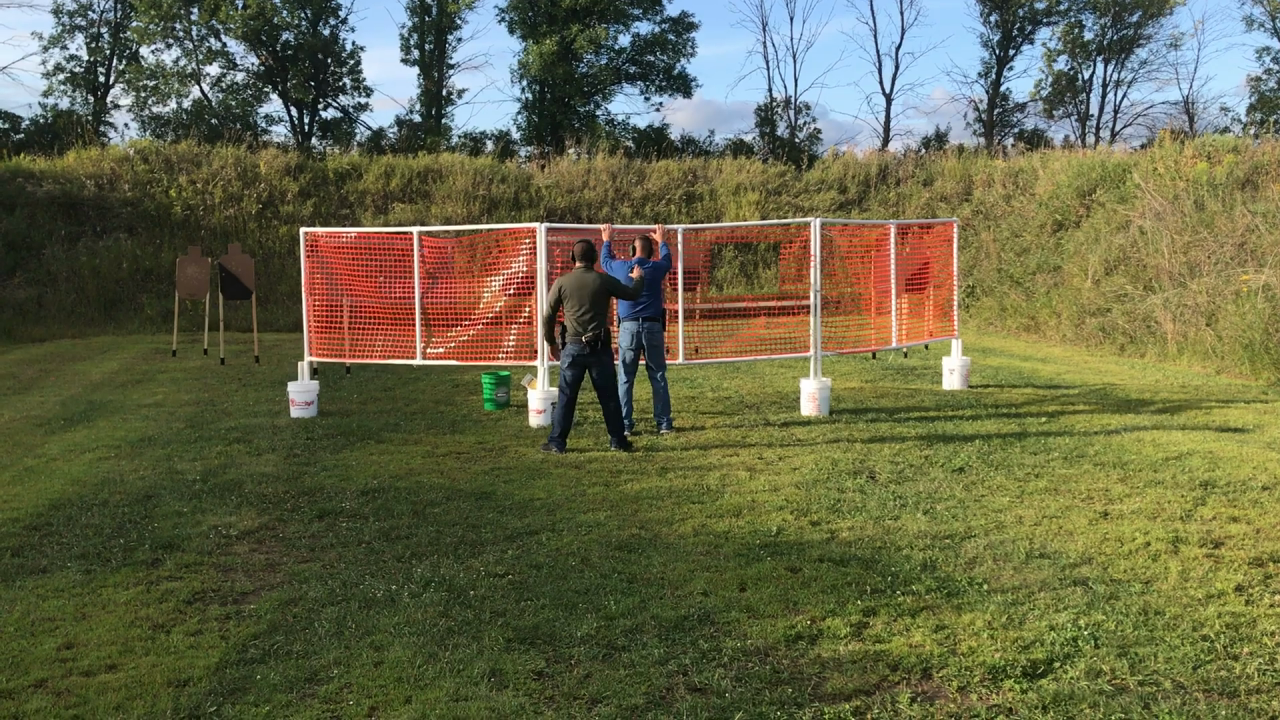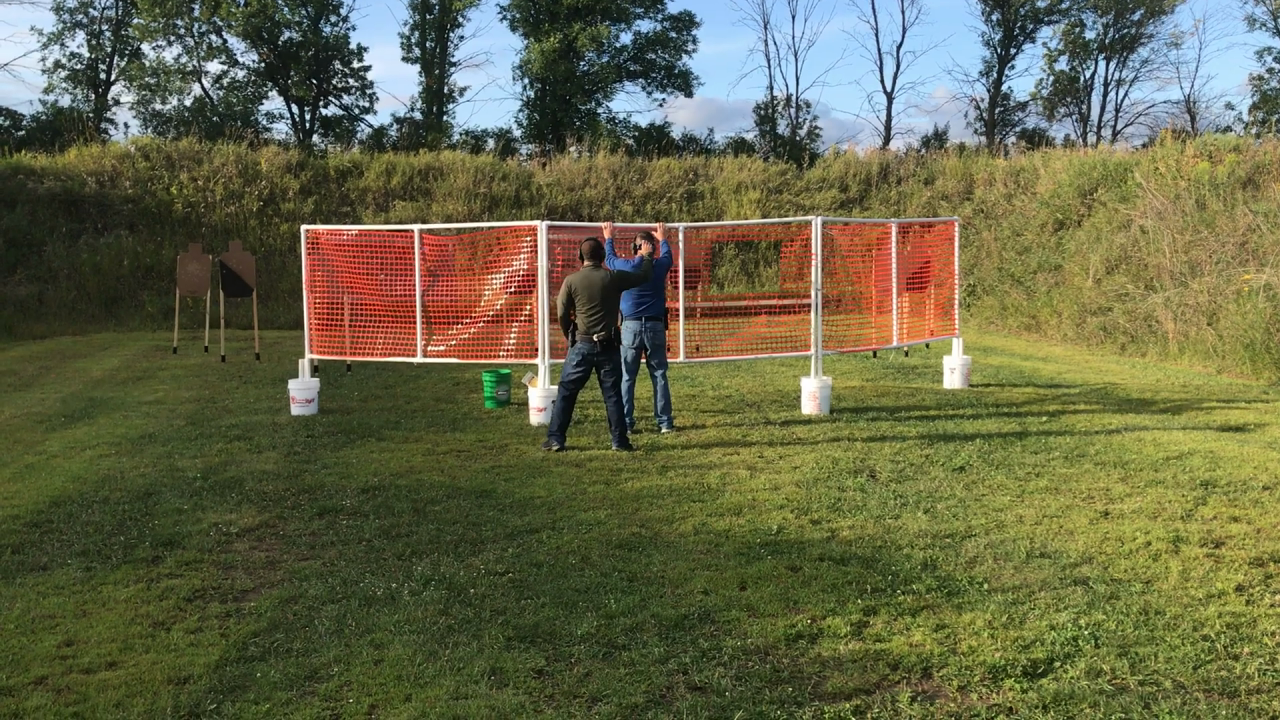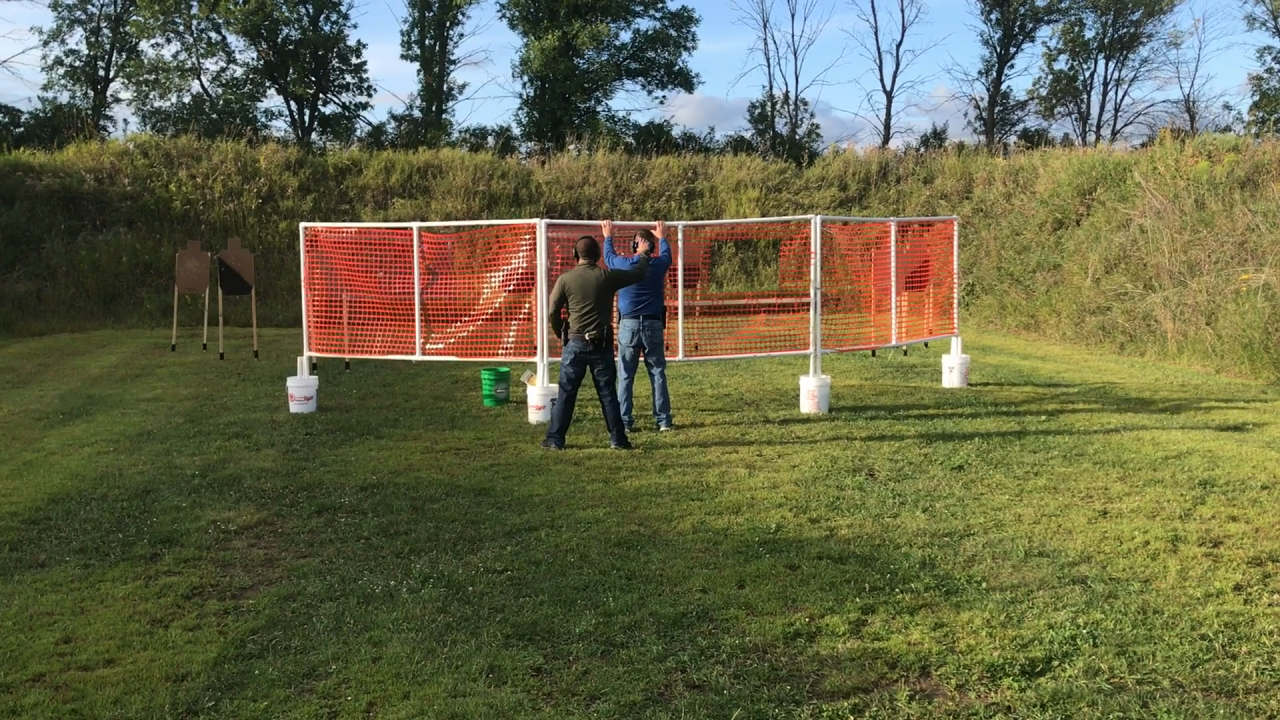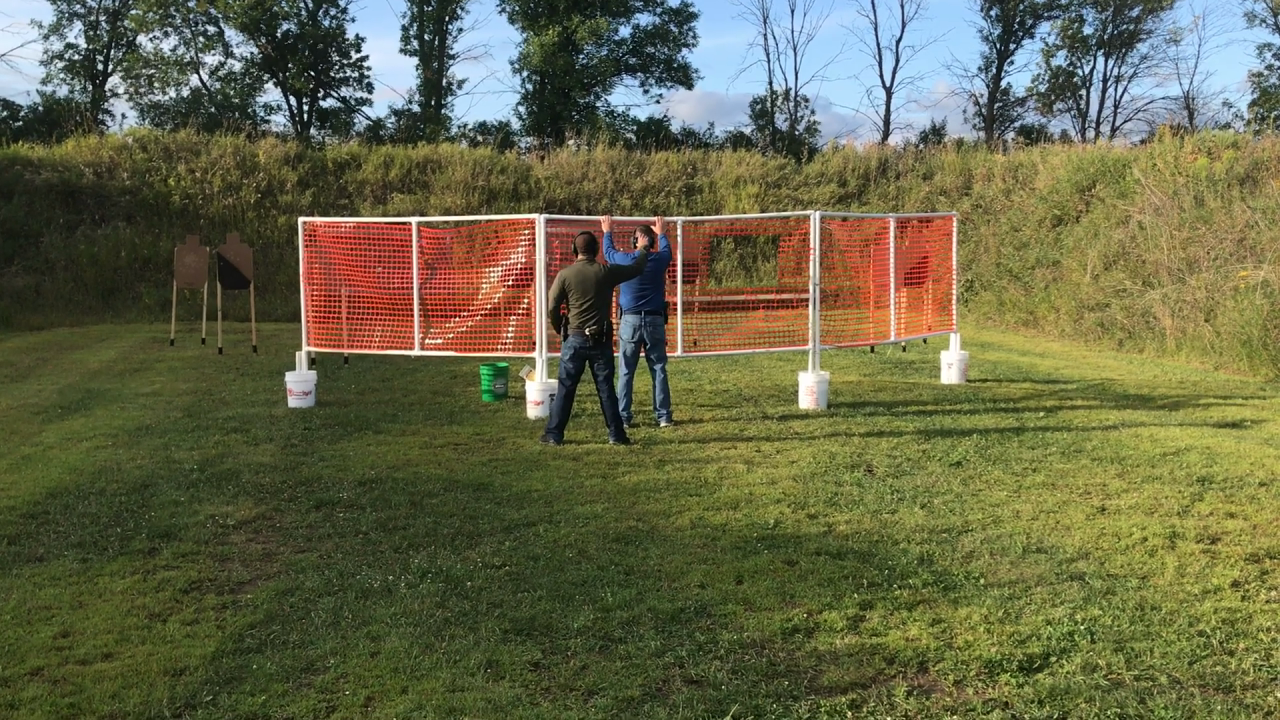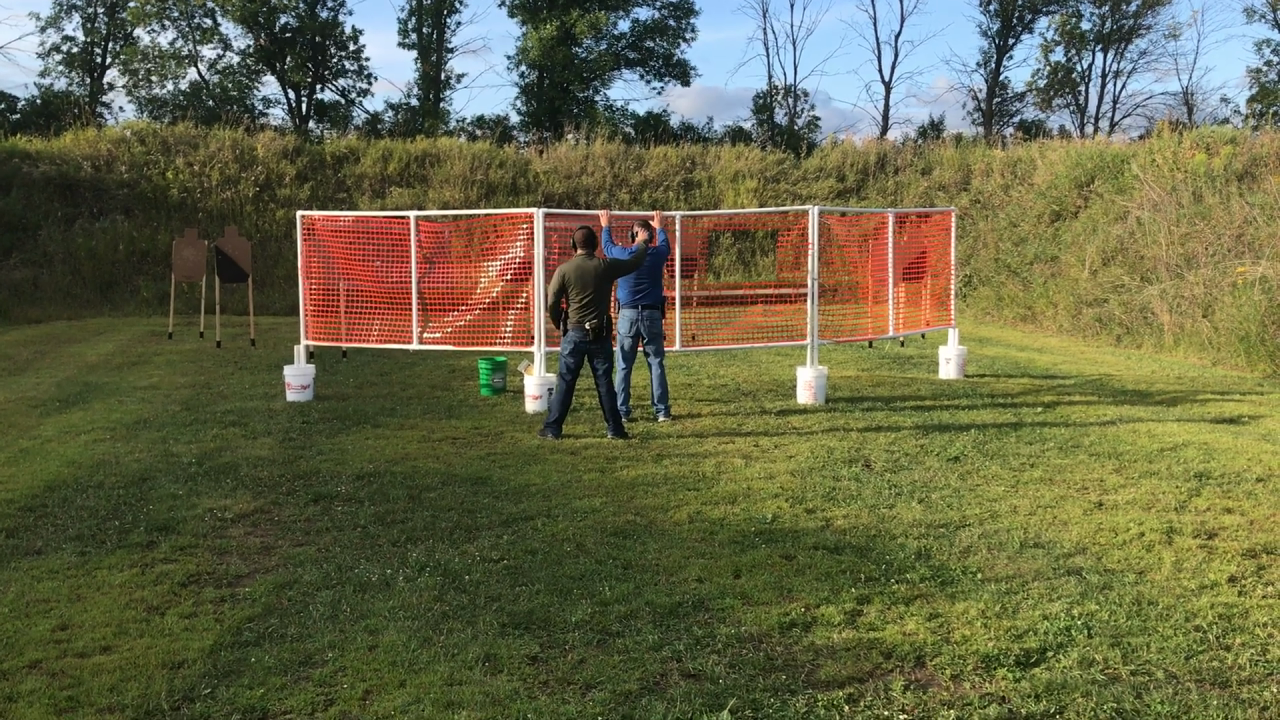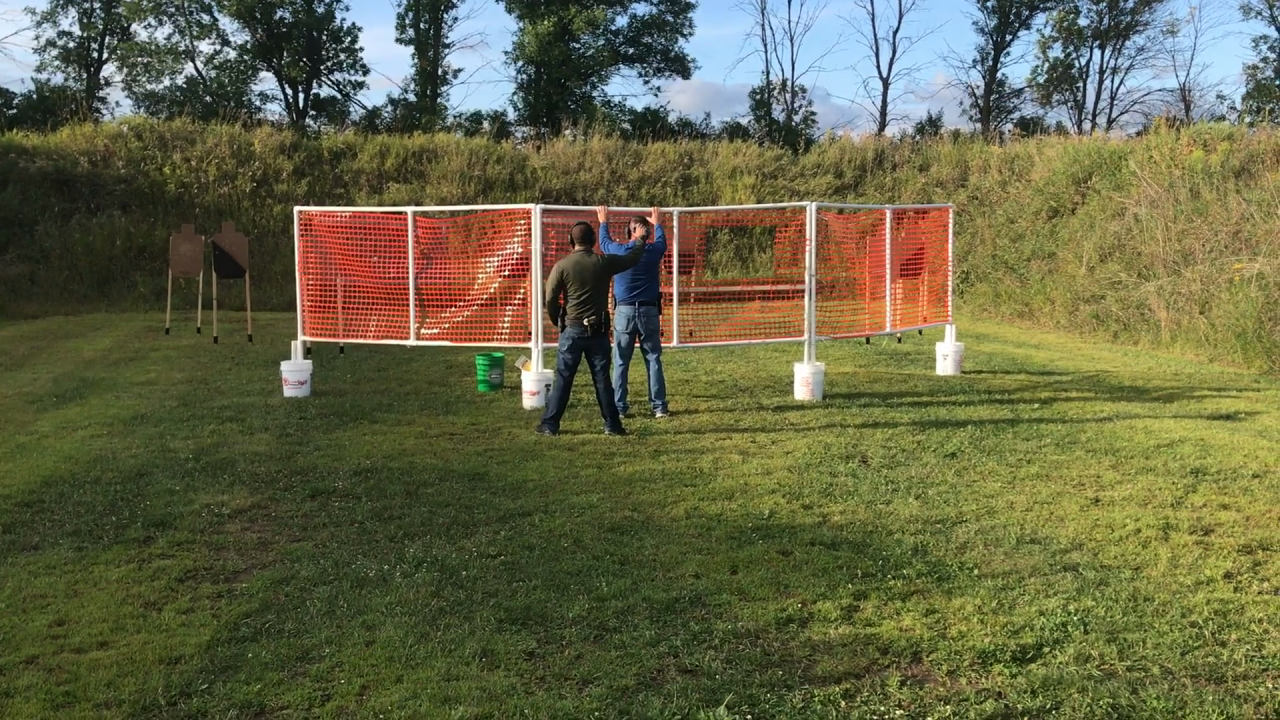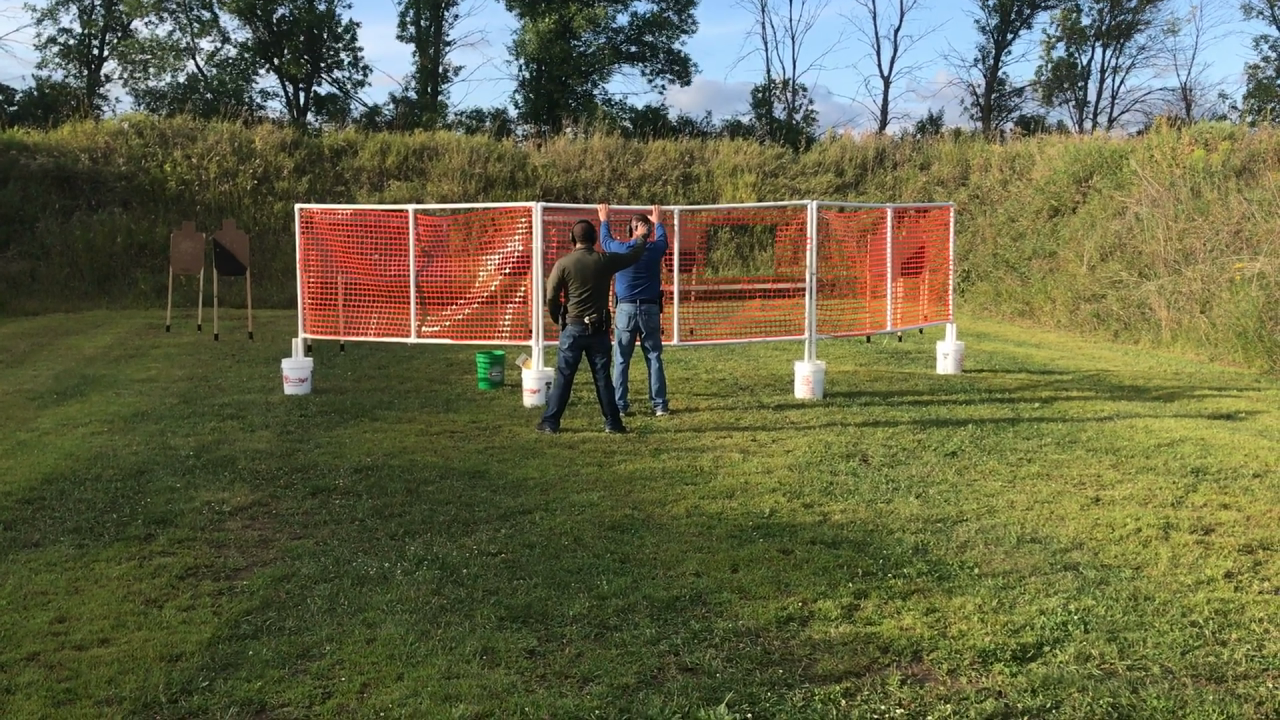
dt=0.4s
person 1, frame 1
left shoulder: (562, 282)
right shoulder: (604, 280)
left elbow: (548, 315)
right elbow: (633, 295)
left wrist: (551, 342)
right wrist: (638, 279)
left hip: (572, 346)
right hip: (599, 347)
left knee: (566, 398)
right knee: (609, 397)
left ankle: (557, 443)
right ankle: (618, 441)
person 1, frame 2
left shoulder: (571, 280)
right shoulder: (613, 277)
left elbow: (562, 314)
right elbow: (644, 276)
left wrist: (571, 336)
right wrist: (647, 256)
left hip: (582, 345)
right hip: (608, 345)
left knee: (566, 393)
right knee: (613, 395)
left ankle: (555, 438)
right ankle: (619, 441)
person 1, frame 3
left shoulder: (565, 279)
right shoulder: (607, 276)
left elbow: (553, 312)
right elbow: (638, 273)
left wrist: (561, 334)
right wrist: (644, 254)
left hip: (575, 343)
right hip: (601, 345)
left knee: (566, 394)
right knee: (608, 394)
left ankle: (555, 439)
right ankle: (618, 439)
person 1, frame 4
left shoulder: (565, 274)
right shoulder: (606, 272)
left elbow: (552, 307)
right elbow: (637, 268)
left wrist: (560, 330)
right wrist: (644, 249)
left hip: (574, 339)
right hip: (601, 339)
left knee: (565, 389)
right knee: (606, 389)
left ankle: (554, 434)
right ankle: (616, 434)
person 1, frame 5
left shoulder: (564, 269)
right shoulder: (606, 266)
left elbow: (552, 303)
right elbow: (635, 262)
left wrist: (560, 325)
right wrist: (643, 244)
left hip: (574, 333)
right hip: (600, 334)
left knee: (564, 383)
right knee: (605, 383)
left ankle: (552, 428)
right ankle: (614, 429)
person 1, frame 6
left shoulder: (562, 266)
right shoulder: (604, 263)
left elbow: (550, 299)
right elbow: (633, 258)
left wrist: (557, 321)
right wrist: (641, 241)
left hip: (572, 330)
right hip: (598, 331)
left knee: (562, 380)
right knee: (602, 379)
left ankle: (550, 424)
right ankle: (612, 425)
person 1, frame 7
left shoulder: (563, 264)
right shoulder: (605, 261)
left elbow: (551, 297)
right elbow: (634, 255)
left wrist: (558, 320)
right wrist: (642, 239)
left hip: (572, 328)
right hip: (599, 329)
left knee: (563, 378)
right knee: (603, 378)
left ankle: (550, 423)
right ankle: (612, 423)
person 2, frame 1
left shoulder: (621, 267)
right shoulder: (657, 268)
left elbow: (605, 261)
right elbow: (667, 259)
left wrist: (606, 241)
right wrist: (662, 241)
left hip: (629, 327)
right hip: (653, 326)
left knee: (625, 379)
right knee: (658, 377)
left ankle: (625, 424)
right ankle: (664, 423)
person 2, frame 2
left shoulder: (624, 266)
right shoulder: (660, 265)
left elbow: (609, 258)
right elbow: (667, 255)
left wrist: (608, 239)
right wrist: (662, 239)
left hip: (631, 326)
right hip: (655, 325)
left knee: (627, 377)
right knee: (659, 375)
left ankle: (625, 423)
right ankle: (665, 422)
person 2, frame 3
left shoulder: (623, 264)
right shoulder: (658, 264)
left elbow: (608, 256)
right elbow: (666, 254)
left wrist: (608, 237)
right wrist: (662, 237)
left hip: (629, 324)
right hip: (653, 324)
left knee: (626, 376)
right knee: (658, 374)
left ankle: (624, 421)
right ankle: (663, 420)
person 2, frame 4
left shoulder: (624, 259)
right shoulder: (660, 259)
left elbow: (608, 251)
right elbow: (666, 249)
left wrist: (607, 232)
right wrist: (661, 233)
left hip: (631, 320)
right hip: (655, 319)
left knee: (626, 372)
right knee: (659, 369)
left ankle: (623, 416)
right ankle: (663, 416)
person 2, frame 5
left shoulder: (622, 254)
right shoulder: (658, 254)
left elbow: (607, 245)
right elbow: (665, 244)
left wrist: (605, 226)
right wrist: (659, 227)
left hip: (628, 314)
right hip: (652, 314)
left knee: (624, 366)
right knee: (656, 364)
left ankle: (621, 411)
right ankle: (662, 411)
person 2, frame 6
left shoulder: (618, 251)
right shoulder: (654, 250)
left elbow: (604, 241)
right elbow: (661, 240)
left wrist: (603, 222)
right wrist: (657, 223)
left hip: (624, 311)
right hip: (649, 310)
left knee: (621, 362)
right knee: (653, 360)
left ankle: (619, 407)
right ankle: (659, 406)
person 2, frame 7
left shoulder: (620, 249)
right shoulder: (656, 249)
left elbow: (605, 240)
right elbow: (663, 239)
left wrist: (604, 220)
right wrist: (658, 222)
left hip: (626, 309)
right hip: (650, 309)
left knee: (621, 360)
right knee: (654, 358)
left ankle: (619, 405)
right ankle: (659, 405)
